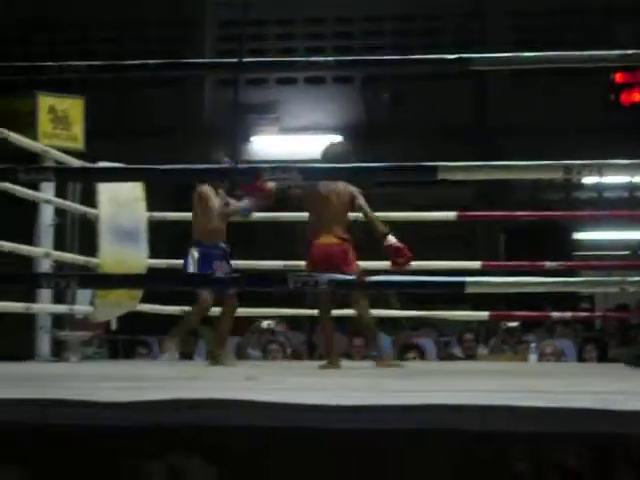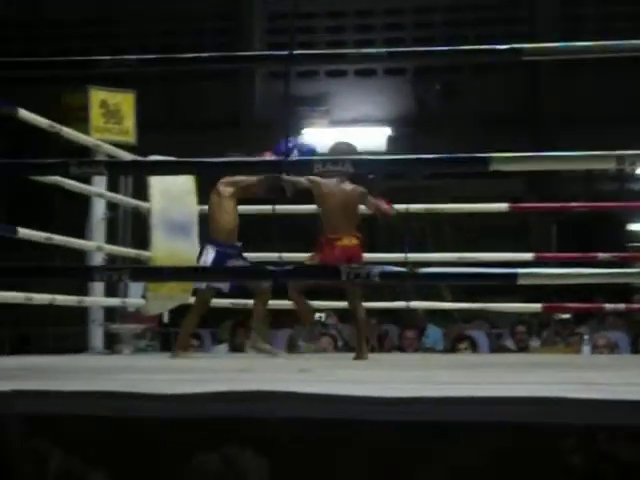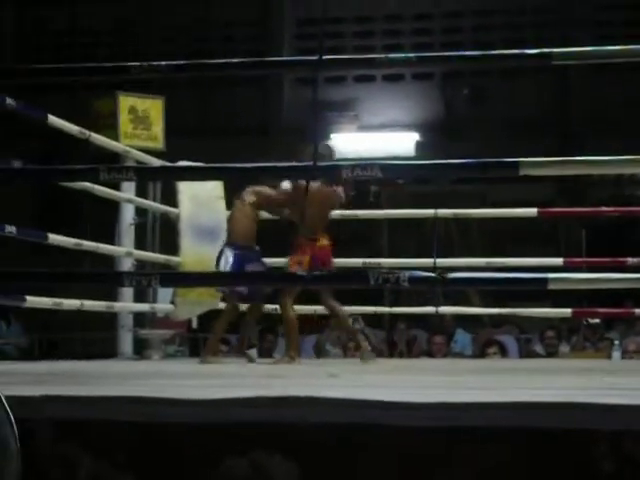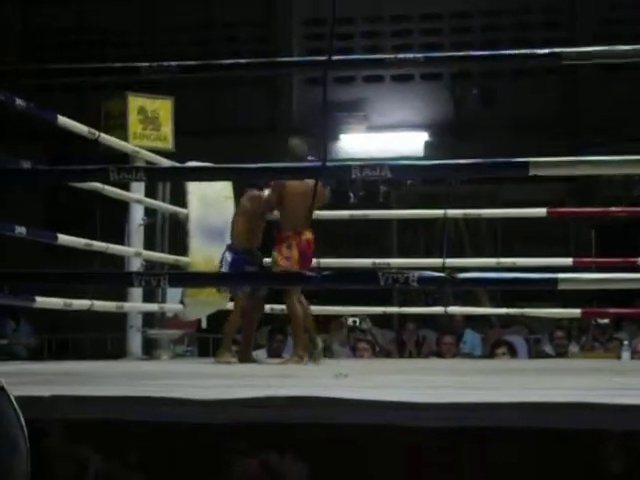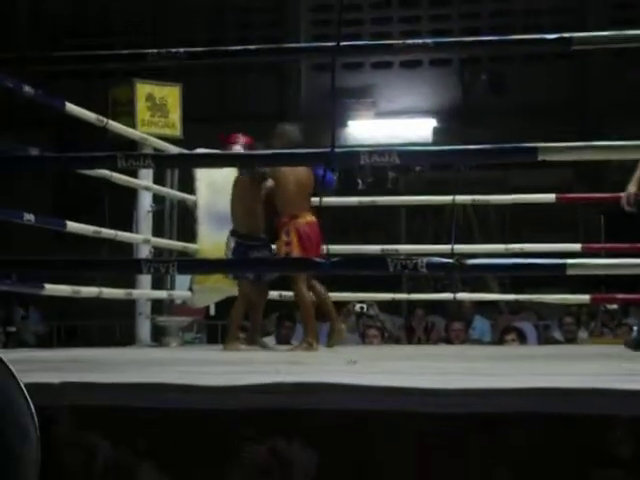
dt=0.2s
person 1, frame 1
left shoulder: (315, 186)
right shoulder: (351, 191)
left elbow: (293, 194)
right elbow: (370, 216)
right wrist: (390, 240)
left hip: (318, 249)
right hip: (342, 248)
left knee: (324, 308)
right knee: (360, 304)
left ankle: (332, 358)
right ankle: (377, 354)
person 1, frame 2
left shoulder: (318, 184)
right shoulder: (358, 191)
left elbow: (289, 181)
right elbow: (381, 210)
right wrist: (386, 208)
left hip: (330, 248)
right hip: (353, 247)
left knee: (294, 289)
right knee: (355, 301)
right ankle: (362, 349)
person 1, frame 3
left shoulder: (301, 186)
right shoulder: (335, 192)
left hip: (306, 247)
right hip: (323, 247)
left knee: (286, 299)
right knee: (328, 300)
left ankle: (292, 352)
right ankle: (361, 341)
person 1, frame 4
left shoulder: (282, 181)
right shoulder: (317, 184)
left elbow: (273, 204)
left hip: (290, 240)
right hip: (306, 238)
left knee: (291, 296)
right knee: (296, 293)
left ankle: (299, 351)
right ankle: (314, 342)
person 1, frame 5
left shoulder: (277, 169)
right shoulder: (308, 170)
left hip: (293, 227)
right hip: (310, 223)
left knee: (299, 282)
right knee: (310, 279)
left ankle: (310, 338)
right ankle: (335, 323)
person 2, frame 1
left shoulder: (221, 193)
right shoulder: (203, 190)
left elbow: (238, 208)
right elbow: (217, 213)
left wrist: (252, 202)
right wrist: (246, 203)
left hip: (219, 254)
right hip: (202, 252)
left knee: (231, 304)
right knee: (205, 301)
left ankle: (215, 353)
right ankle: (175, 336)
person 2, frame 2
left shoulder: (235, 188)
right shoulder: (224, 184)
left elbow: (261, 187)
right elbow: (259, 181)
left hip: (233, 251)
right hip: (215, 251)
left knee: (264, 288)
right knee: (202, 301)
left ankle: (254, 338)
right ankle: (180, 347)
person 2, frame 3
left shoulder: (259, 199)
right shoulder: (251, 193)
left elbow: (280, 211)
right elbow: (281, 198)
left hip: (251, 256)
right hip: (234, 254)
left knee: (258, 302)
right knee: (232, 307)
left ankle: (241, 346)
right ankle: (209, 352)
person 2, frame 4
left shoulder: (266, 202)
right shoulder: (251, 196)
left hip: (253, 257)
right hip: (236, 256)
left knee: (257, 306)
right knee: (242, 304)
left ankle: (245, 352)
right ankle: (224, 351)
person 2, frame 5
left shoulder: (264, 185)
right shoulder: (245, 178)
left hip: (260, 242)
right hip: (241, 242)
left knee: (262, 290)
right knee: (246, 292)
left ankle: (253, 335)
right ankle: (231, 338)
